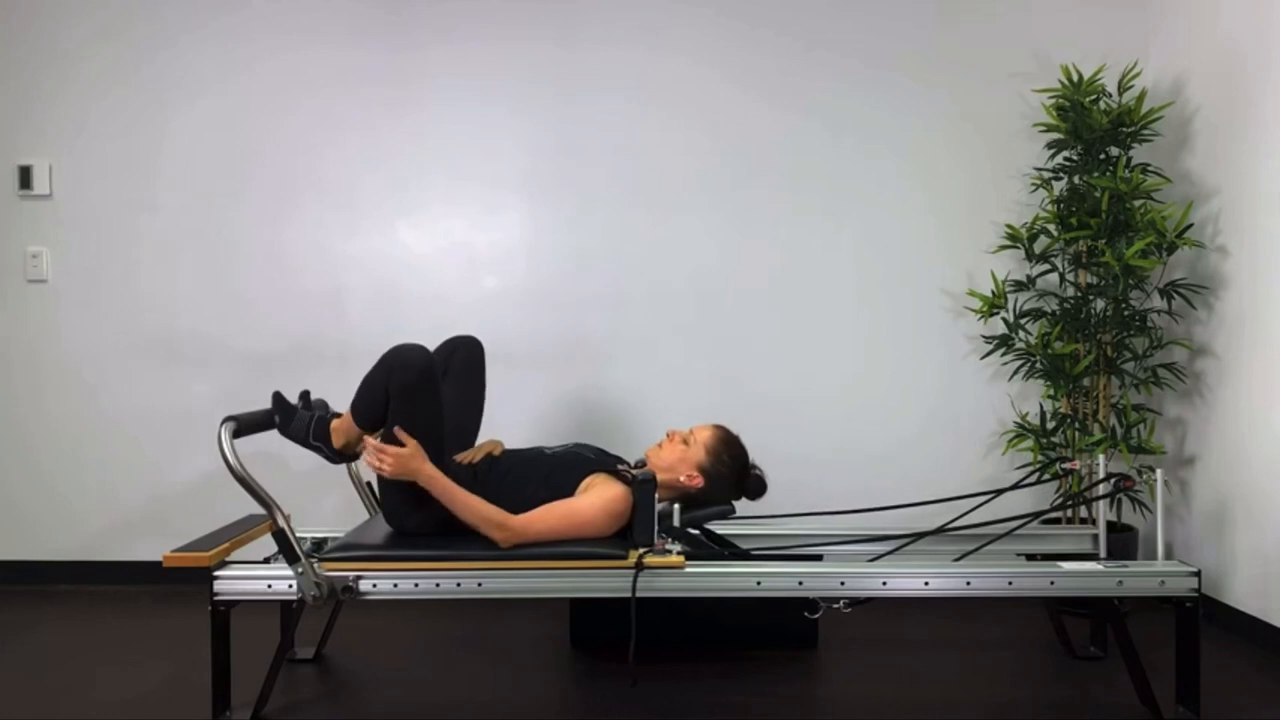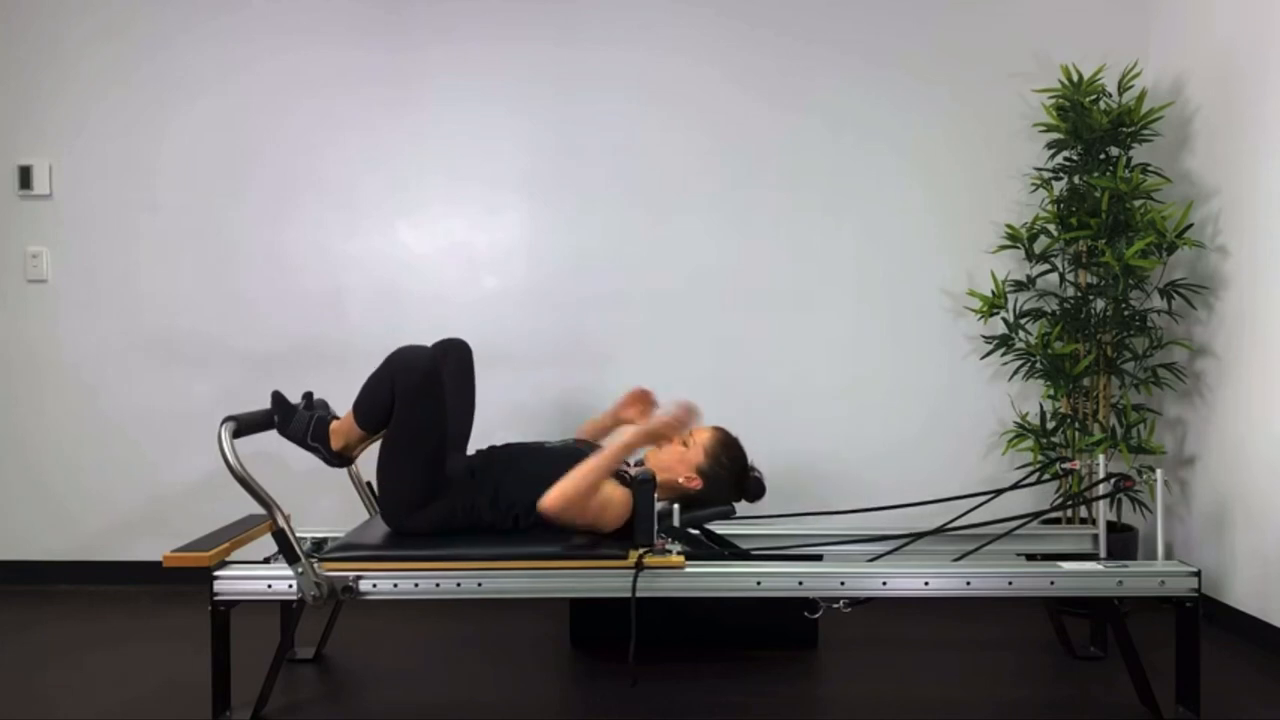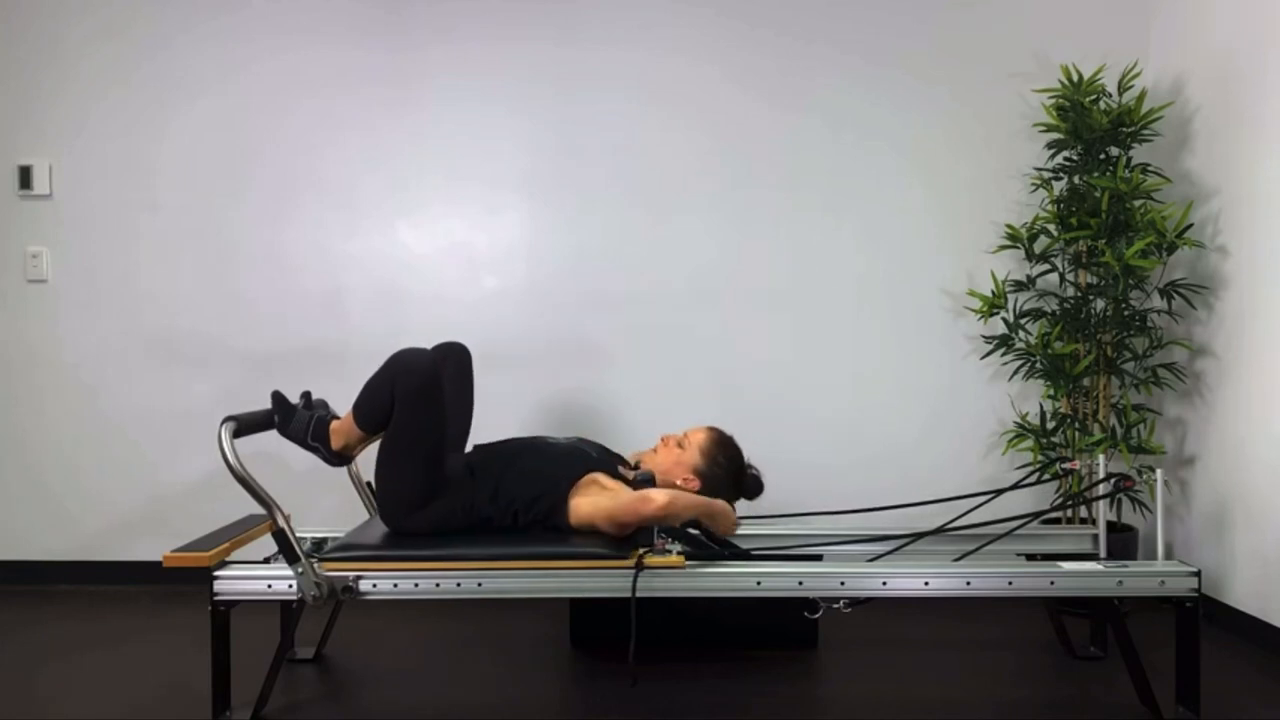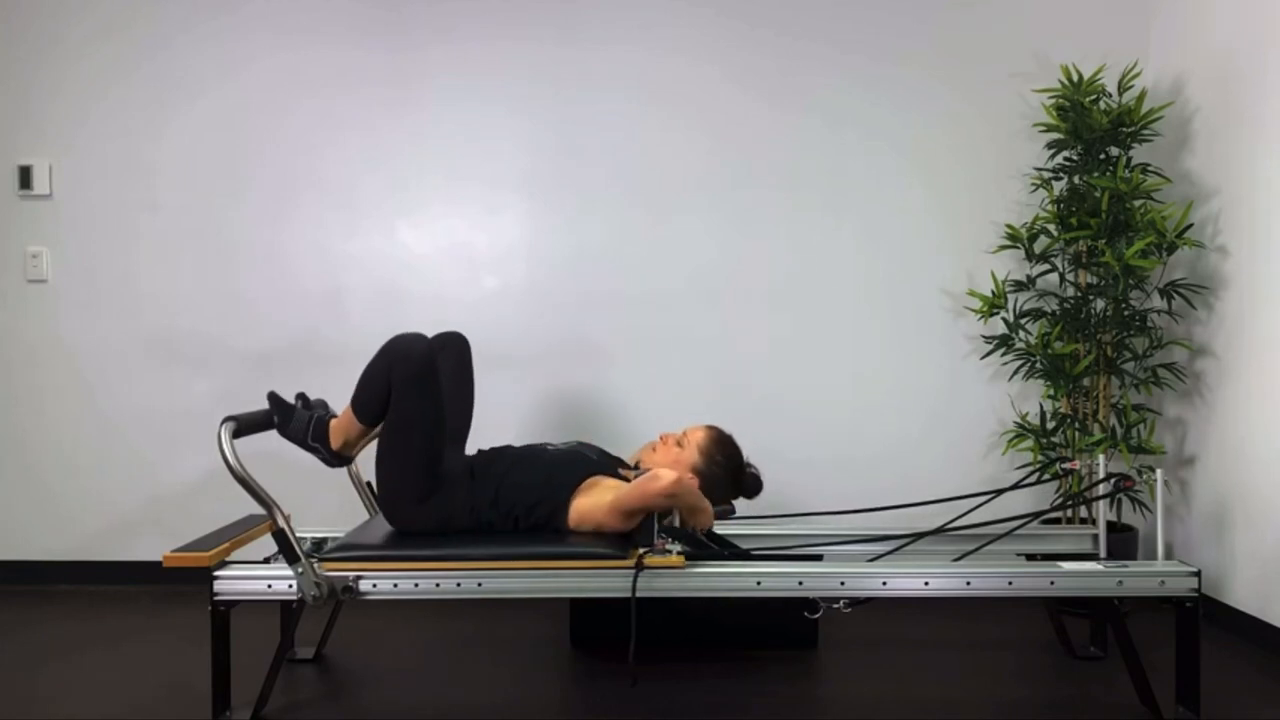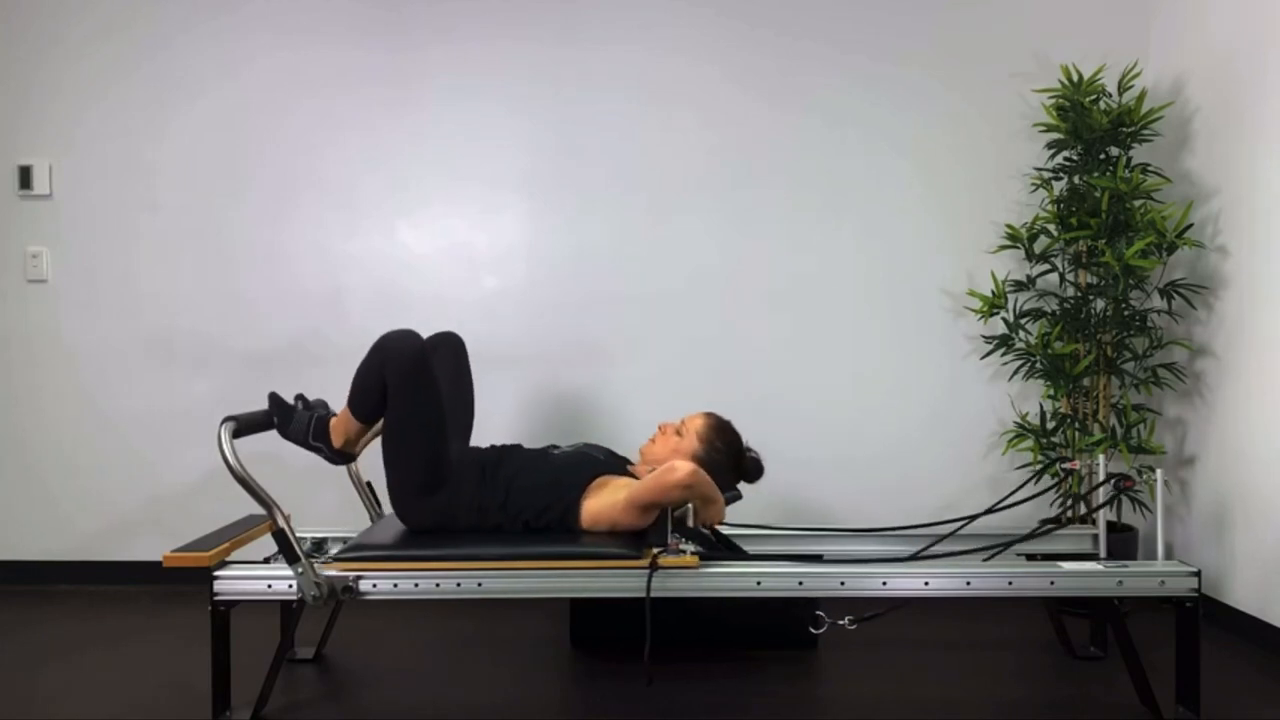
dt=0.4s
person 1, frame 1
left shoulder: (617, 502)
right shoulder: (628, 477)
left elbow: (509, 530)
left wrist: (425, 474)
right wrist: (499, 449)
left hip: (424, 506)
right hip: (454, 478)
left knee: (410, 361)
right knee: (463, 348)
left ankle: (339, 437)
right ankle: (346, 430)
person 1, frame 2
left shoulder: (616, 505)
right shoulder: (626, 479)
left elbow: (552, 504)
left wrist: (634, 437)
right wrist: (618, 420)
left hip: (424, 507)
right hip: (455, 478)
left knee: (414, 364)
right knee: (450, 351)
left ankle: (334, 439)
right ankle: (341, 431)
person 1, frame 3
left shoulder: (620, 502)
right shoulder: (627, 475)
left elbow: (654, 503)
left wrist: (713, 509)
left hip: (422, 506)
right hip: (453, 477)
left knee: (415, 367)
right knee: (450, 355)
left ankle: (334, 438)
right ankle: (341, 430)
person 1, frame 4
left shoulder: (621, 508)
right shoulder: (625, 474)
left elbow: (664, 483)
left wrist: (697, 510)
left hip: (425, 502)
right hip: (454, 478)
left knee: (410, 351)
right knee: (448, 345)
left ankle: (334, 438)
right ankle: (340, 430)
person 1, frame 5
left shoulder: (633, 504)
right shoulder: (630, 474)
left elbow: (682, 476)
left wrist: (710, 503)
left hip: (436, 499)
right hip: (463, 474)
left knee: (403, 348)
right knee: (442, 346)
left ankle: (335, 437)
right ankle: (342, 429)
